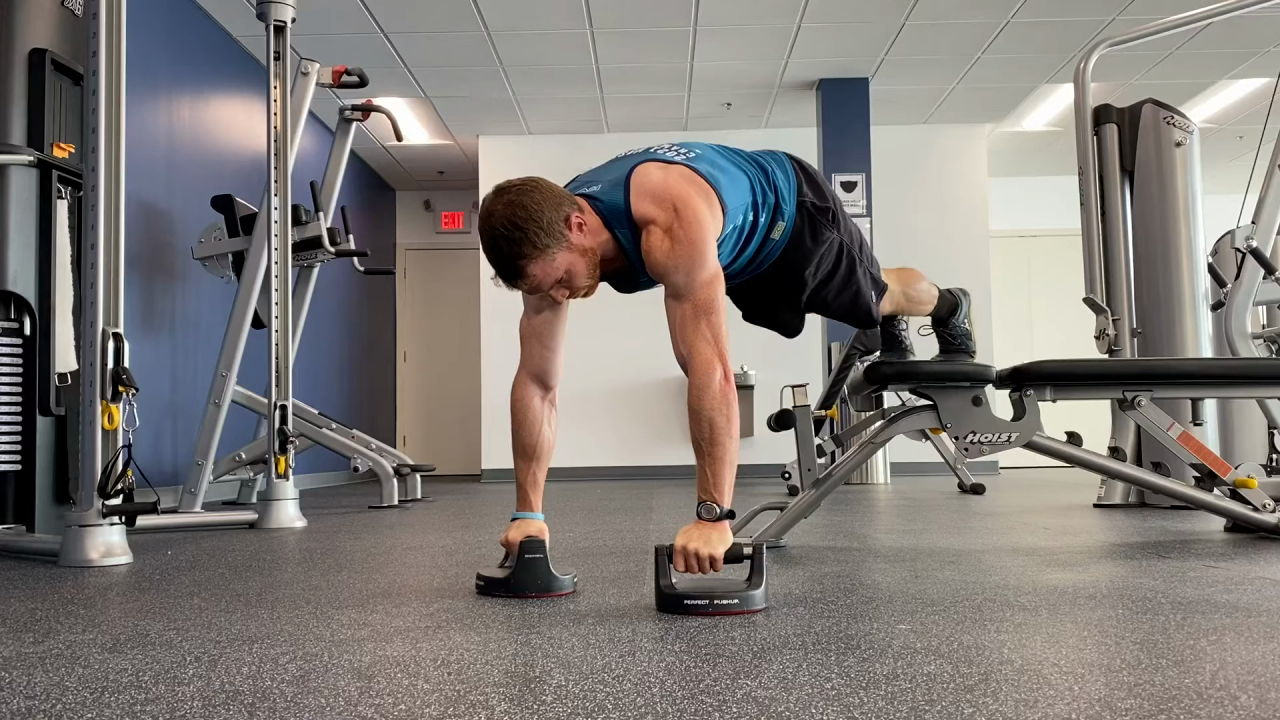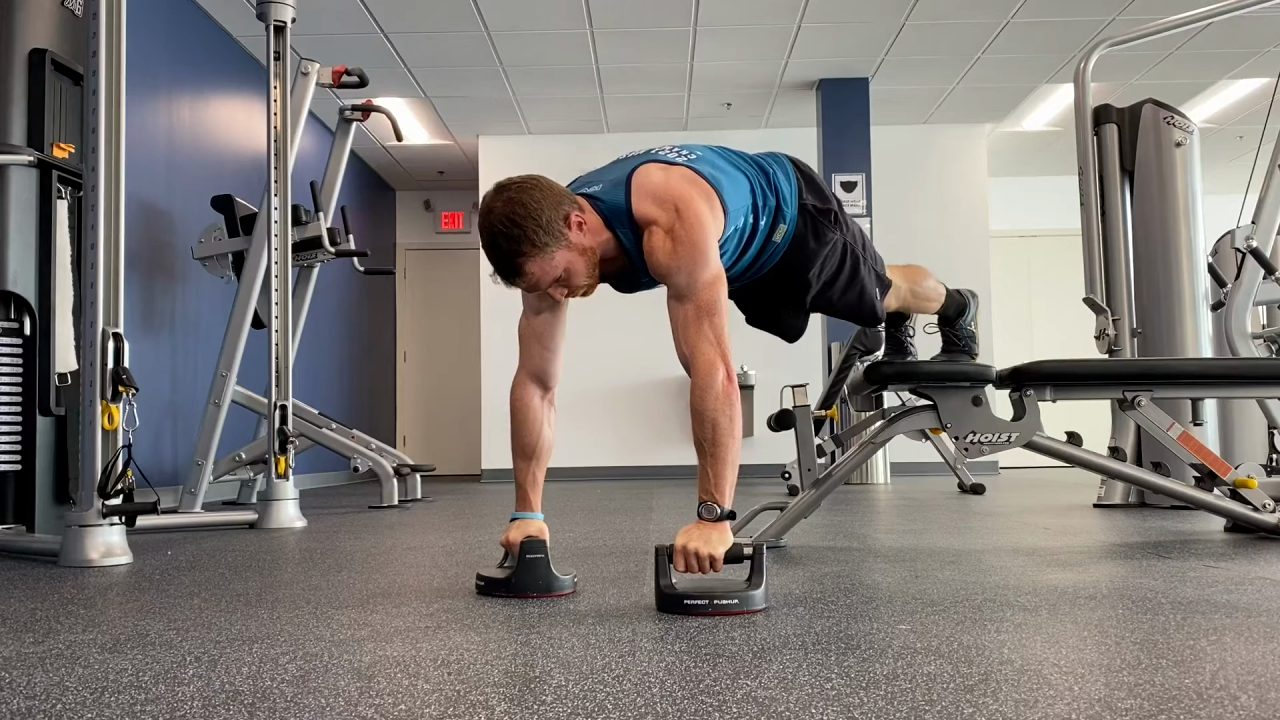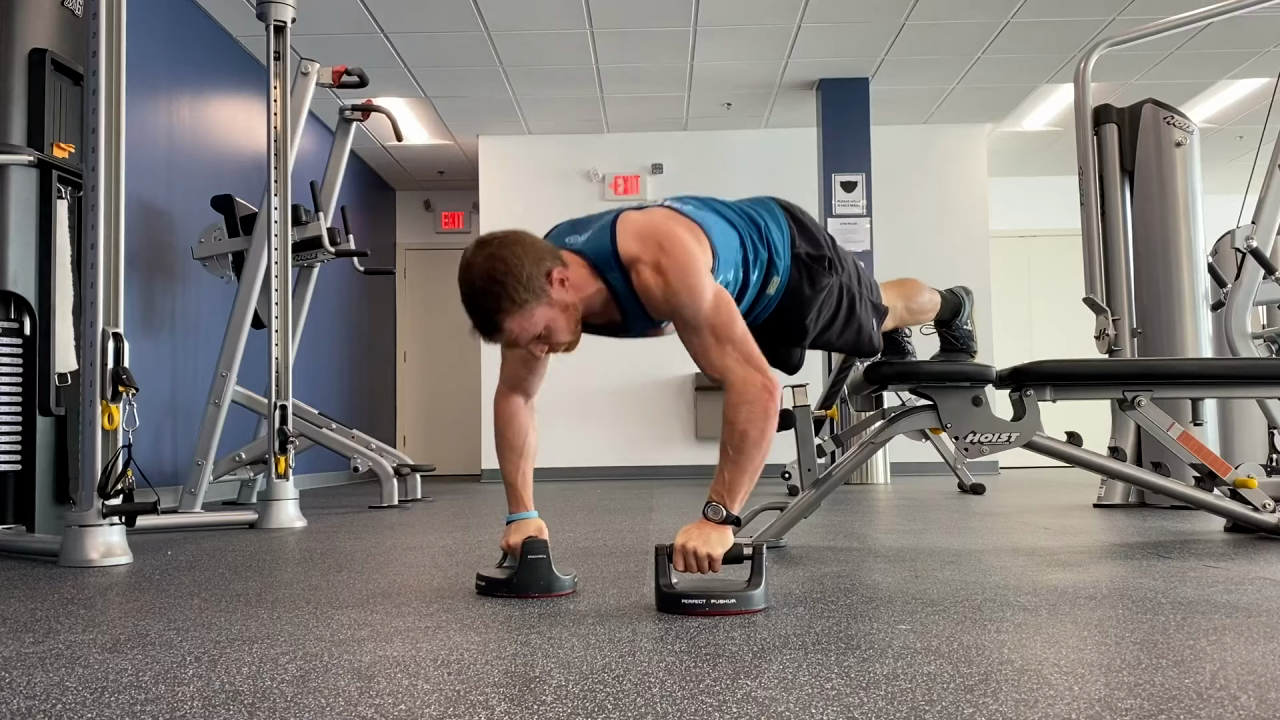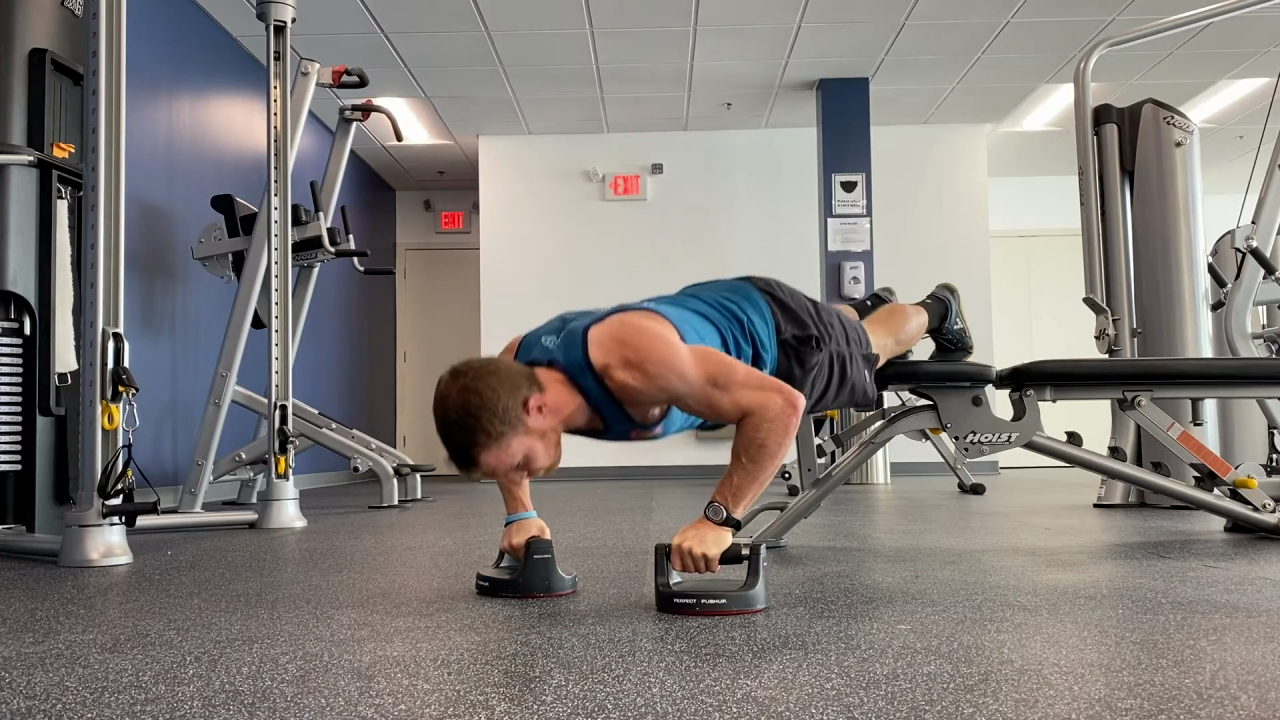
dt=0.4s
person 1, frame 1
left shoulder: (670, 220)
right shoulder: (549, 238)
left elbow: (710, 371)
right elbow: (535, 381)
left wrist: (713, 516)
right wrist: (528, 512)
left hip: (792, 210)
right hip: (744, 250)
left knee: (875, 296)
left ankle: (950, 309)
right ankle: (892, 335)
person 1, frame 2
left shoulder: (671, 221)
right shoulder: (549, 240)
left elbow: (712, 372)
right elbow: (535, 381)
left wrist: (714, 515)
right wrist: (527, 511)
left hip: (794, 215)
right hip: (747, 250)
left knee: (883, 290)
left ankle: (956, 310)
right ankle: (897, 325)
person 1, frame 3
left shoulder: (660, 265)
right shoulder: (534, 286)
left elbow: (756, 387)
right elbow: (514, 394)
left wrist: (719, 517)
right wrist: (521, 513)
left hip: (786, 256)
right hip: (739, 283)
left knee: (881, 311)
left ankle: (952, 309)
right ankle: (894, 341)
person 1, frame 4
left shoulder: (629, 367)
right shoulder: (513, 367)
left elbow: (781, 406)
right elbow: (497, 434)
left wrist: (718, 519)
right wrist: (521, 515)
left hip: (769, 332)
right hip: (711, 321)
left knee: (870, 349)
left ankle: (938, 310)
right ankle: (867, 306)
